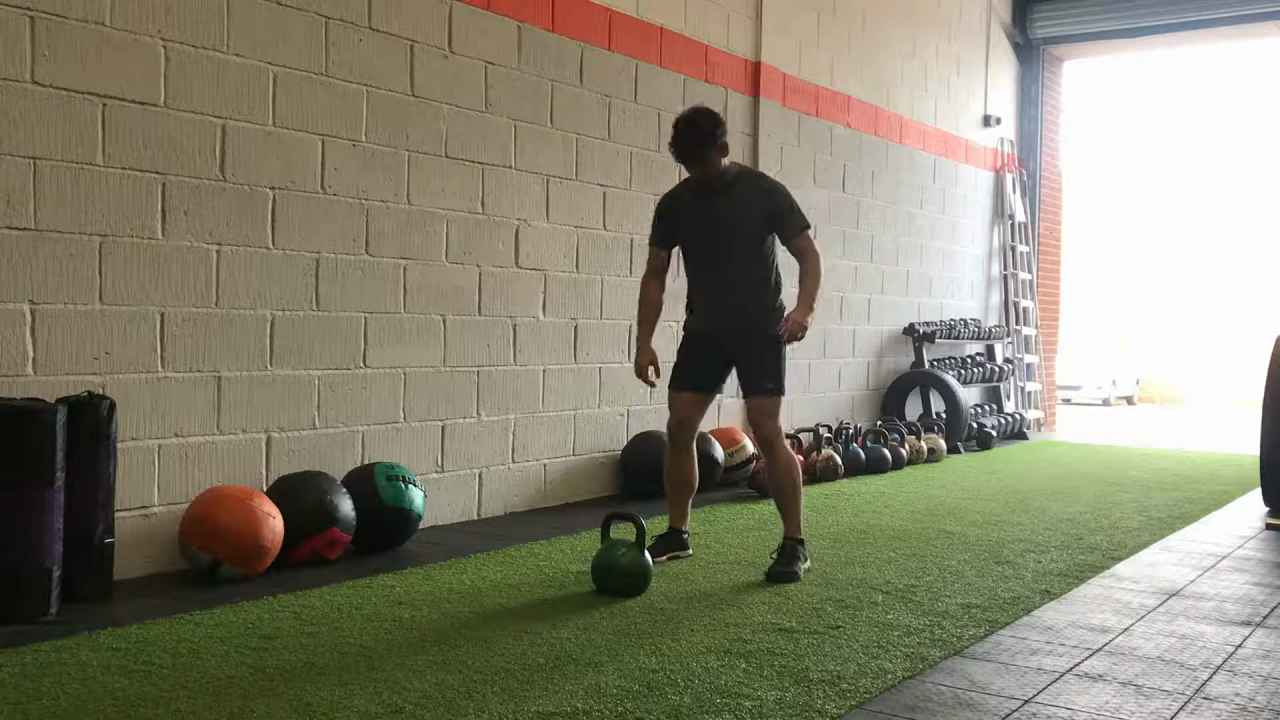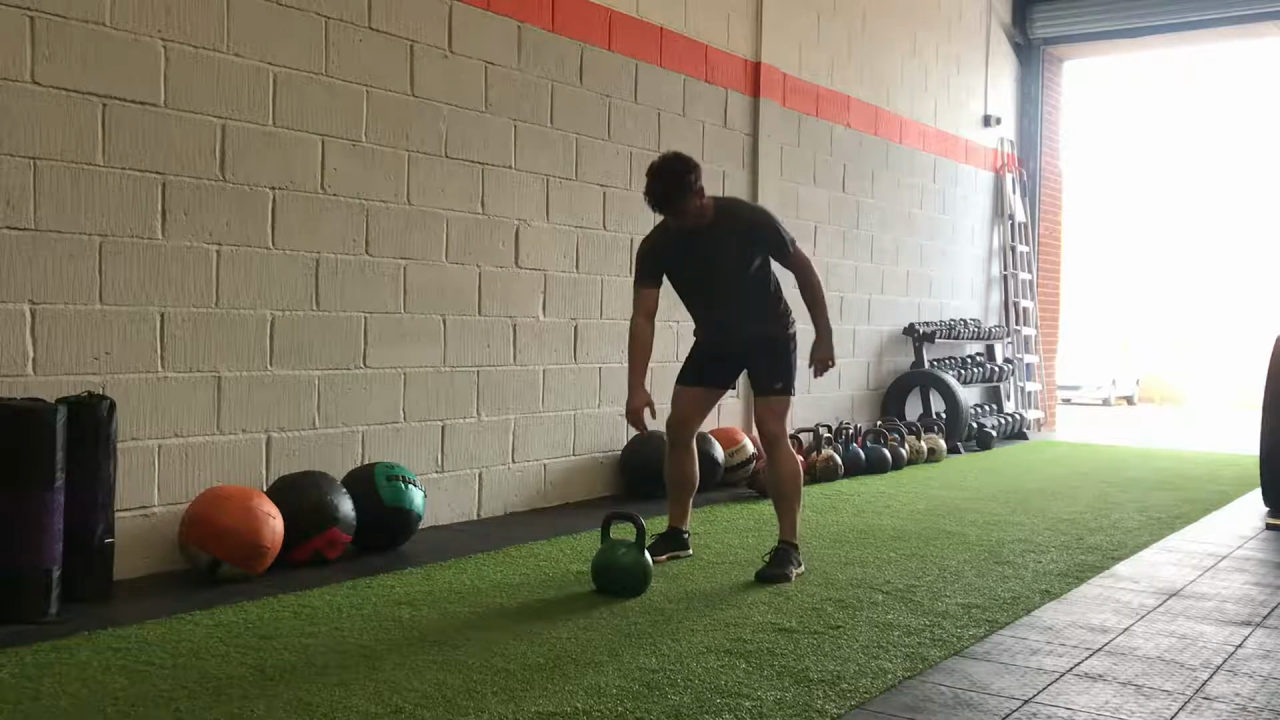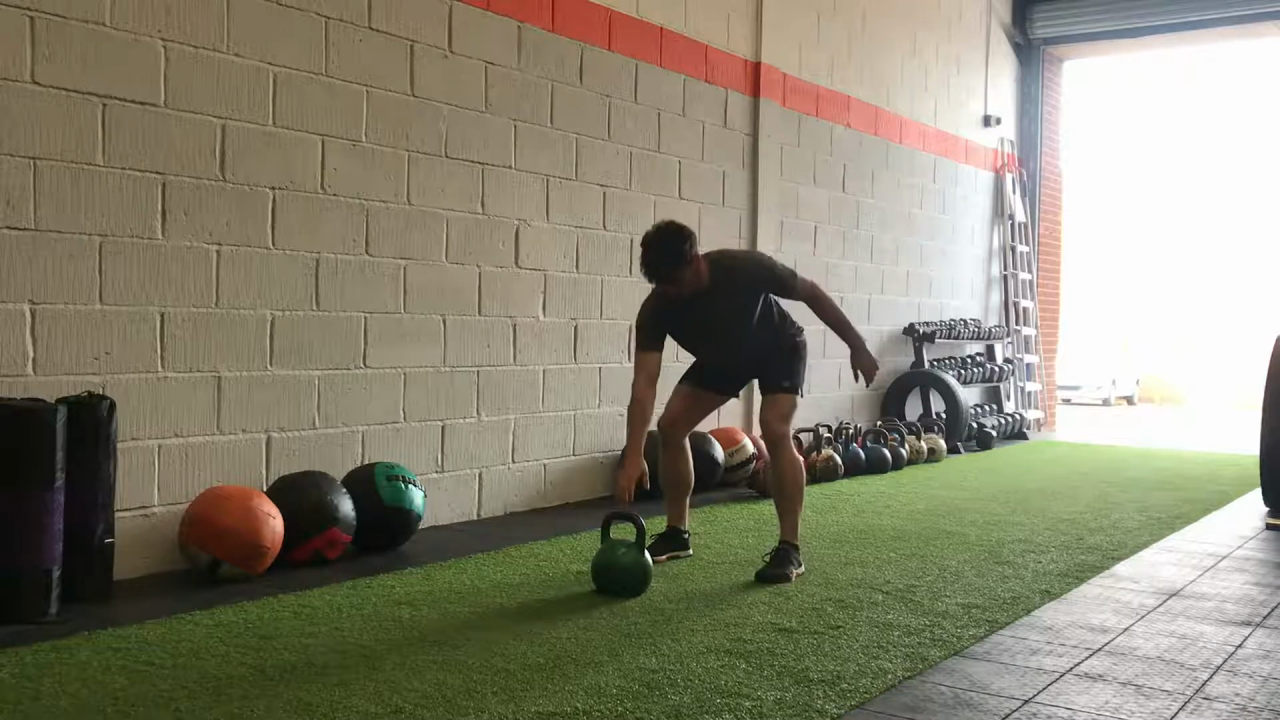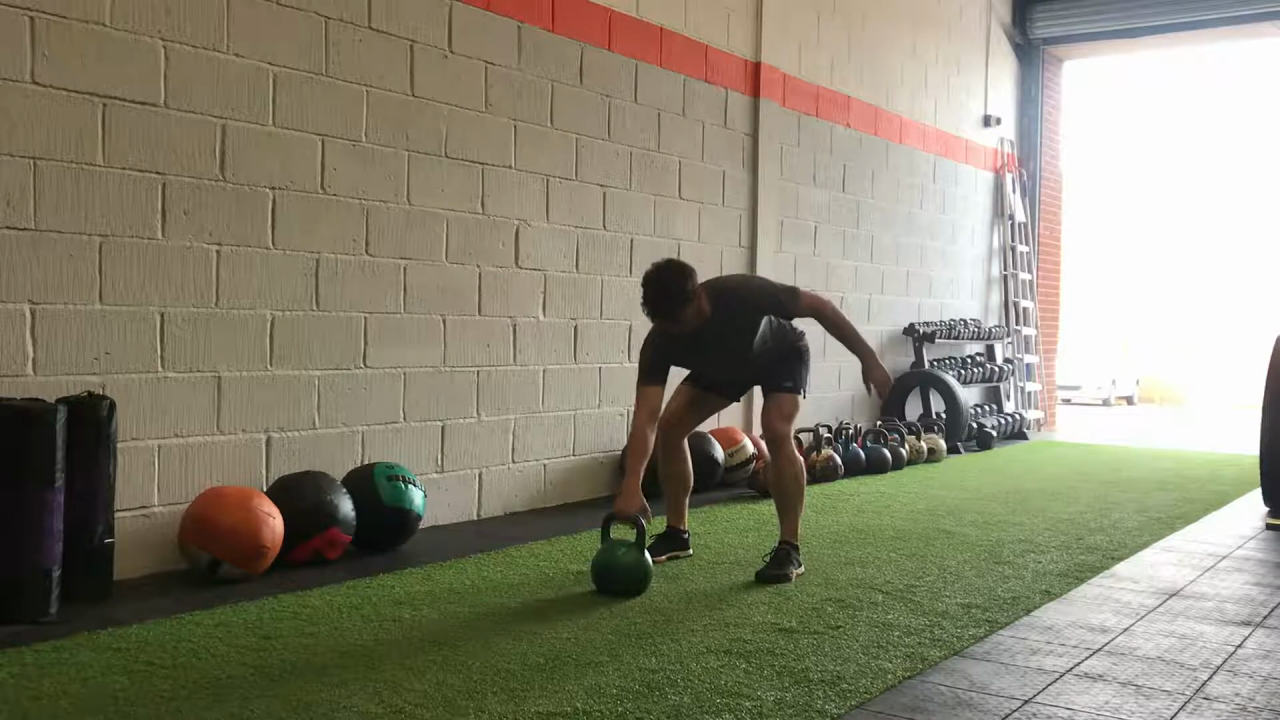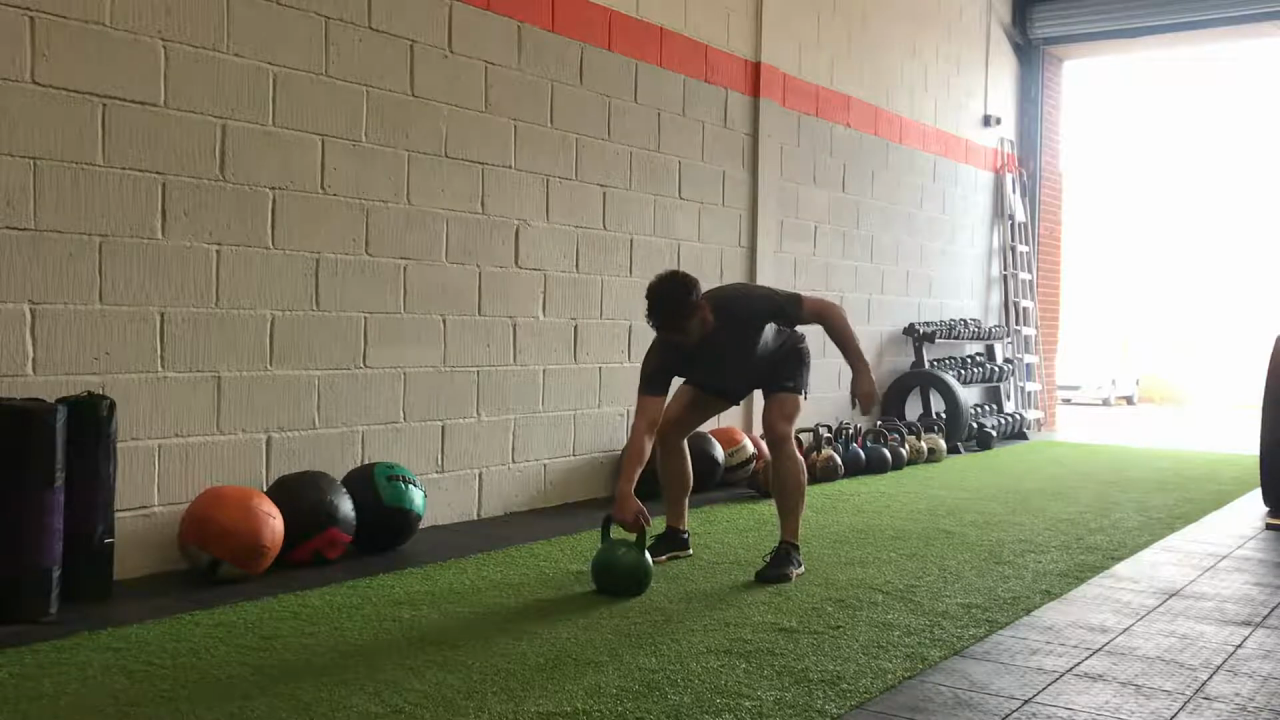
dt=0.2s
person 1, frame 1
left shoulder: (764, 192)
right shoulder: (674, 203)
left elbow: (807, 253)
right elbow: (655, 276)
left wrist: (804, 308)
right wrist: (644, 342)
left hip: (759, 328)
right hip: (703, 330)
left knee: (766, 430)
right knee: (679, 428)
left ankle: (794, 544)
right ankle: (677, 533)
person 1, frame 2
left shoulder: (748, 219)
right shoulder: (656, 245)
left elbow: (802, 269)
right elbow: (643, 317)
left wrist: (824, 335)
right wrist: (637, 388)
left hip: (770, 334)
right hip: (715, 340)
left knee: (771, 431)
right knee: (678, 427)
left ankle: (789, 547)
right ankle: (677, 533)
person 1, frame 3
left shoulder: (744, 268)
right shoulder: (656, 308)
left elbow: (811, 294)
right elbow: (644, 383)
left wrist: (858, 346)
right wrist: (633, 457)
left hip: (779, 348)
right hip: (721, 359)
left knee: (775, 431)
right knee: (670, 428)
left ankle: (789, 549)
right ankle: (676, 533)
person 1, frame 4
left shoulder: (742, 294)
right shoulder: (659, 343)
left elbow: (819, 307)
right elbow: (646, 418)
left wrist: (868, 359)
right wrist: (630, 487)
left hip: (782, 355)
right hip: (721, 369)
left knee: (776, 433)
right knee: (669, 429)
left ankle: (790, 549)
right ankle: (677, 533)
person 1, frame 5
left shoulder: (743, 303)
right shoulder: (664, 353)
left elbow: (828, 311)
right elbow: (645, 427)
left wrist: (861, 371)
right wrist: (624, 493)
left hip: (783, 358)
right hip: (721, 373)
left knee: (778, 433)
right knee: (668, 431)
left ankle: (789, 550)
right ankle: (677, 533)
